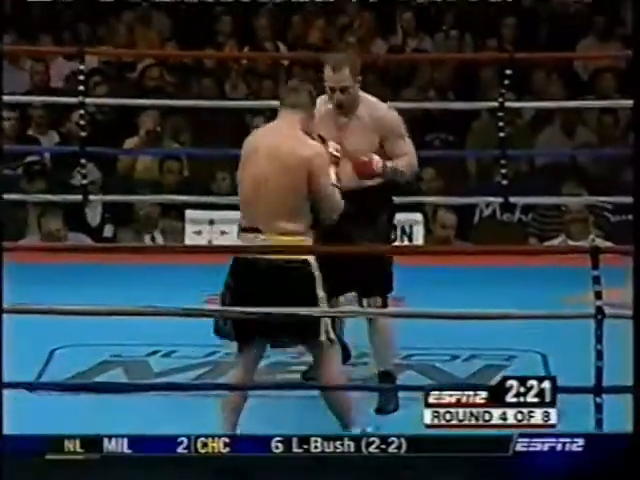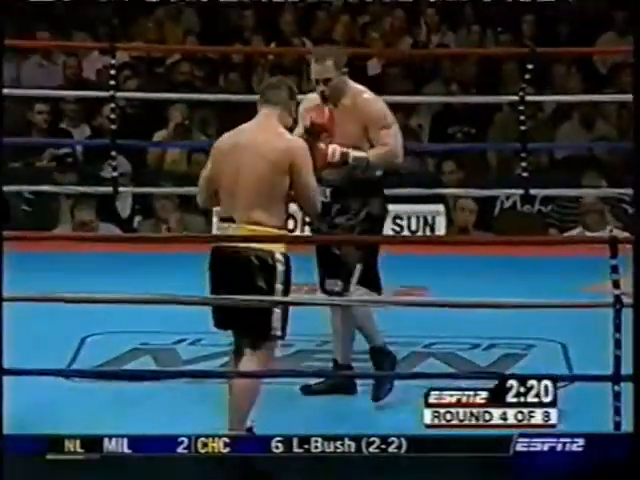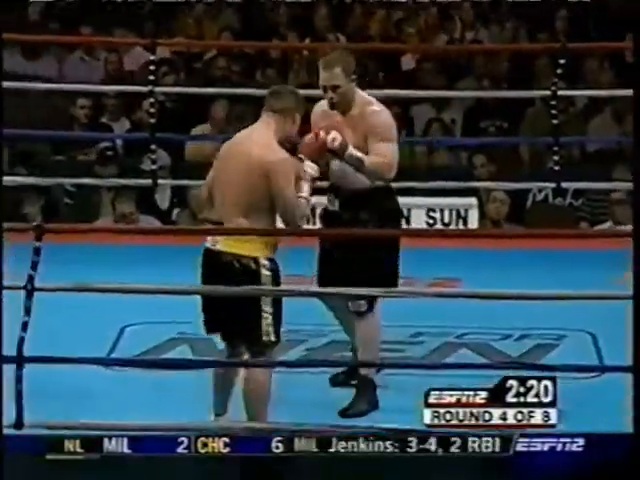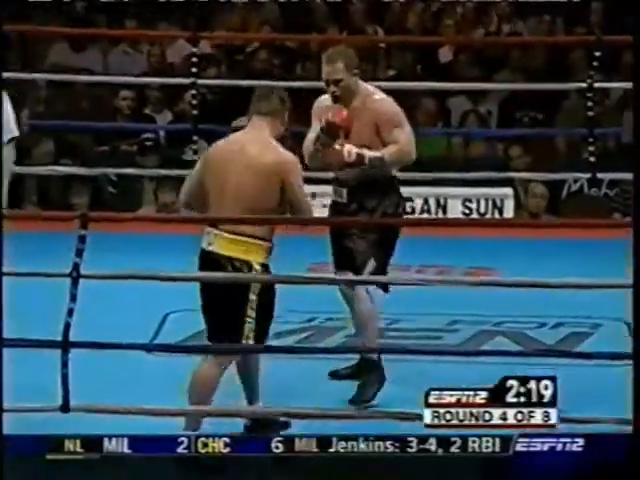
dt=0.5s
person 1, frame 1
left shoulder: (383, 116)
right shoulder: (312, 113)
left elbow: (409, 163)
left wrist: (384, 169)
left hip: (370, 209)
left knee: (374, 300)
right knee: (322, 291)
left ankle: (387, 380)
person 1, frame 2
left shoulder: (369, 106)
right shoulder: (310, 104)
left elbow: (394, 153)
left wrist: (349, 157)
right wrist: (307, 137)
left hip: (362, 200)
right hip: (328, 198)
left knee: (347, 288)
right knee: (334, 290)
left ankle: (381, 352)
right ankle: (342, 371)
person 1, frame 3
left shoulder: (376, 116)
right shoulder: (320, 112)
left elbow: (386, 169)
right elbow: (315, 162)
left wrist: (344, 151)
left hip: (372, 210)
right hip: (338, 205)
left knee: (362, 301)
right knee: (330, 289)
left ankle: (367, 387)
right ankle: (363, 356)
person 1, frame 4
left shoulder: (381, 106)
right shoulder: (323, 105)
left elbow: (407, 152)
right elbow: (311, 160)
left wrist: (363, 157)
right wrist: (323, 136)
left hip: (378, 198)
right hip: (343, 196)
left knee: (355, 283)
right knee: (351, 283)
left ankle: (371, 367)
right ankle: (365, 358)
person 2, frame 1
left shoulder: (250, 143)
right shoulder: (312, 151)
right elbow: (331, 212)
right wrist: (330, 176)
left hip: (247, 259)
right hip: (291, 261)
left knee: (248, 353)
right knee: (325, 352)
left ankle: (227, 435)
right ankle: (353, 434)
person 2, frame 2
left shoulder: (225, 141)
right shoulder: (293, 146)
left elbow: (204, 197)
right elbow: (311, 208)
left hip: (224, 249)
right hip: (262, 253)
left knee: (245, 345)
right knee: (259, 352)
left ankle: (240, 428)
person 2, frame 3
left shoulder: (230, 145)
right shoulder: (277, 157)
left elbow: (210, 193)
right elbow: (295, 219)
right wrist: (305, 182)
left hip: (216, 252)
right hip: (249, 258)
left knee: (234, 345)
right knee: (260, 353)
left ankle: (219, 421)
person 2, frame 4
left shoulder: (217, 149)
right shoulder: (284, 161)
left elbow: (188, 200)
right elbow: (305, 216)
left hip: (212, 252)
right hip: (245, 261)
left knee: (247, 337)
right knee: (221, 353)
left ankle: (257, 414)
right ankle: (189, 436)
